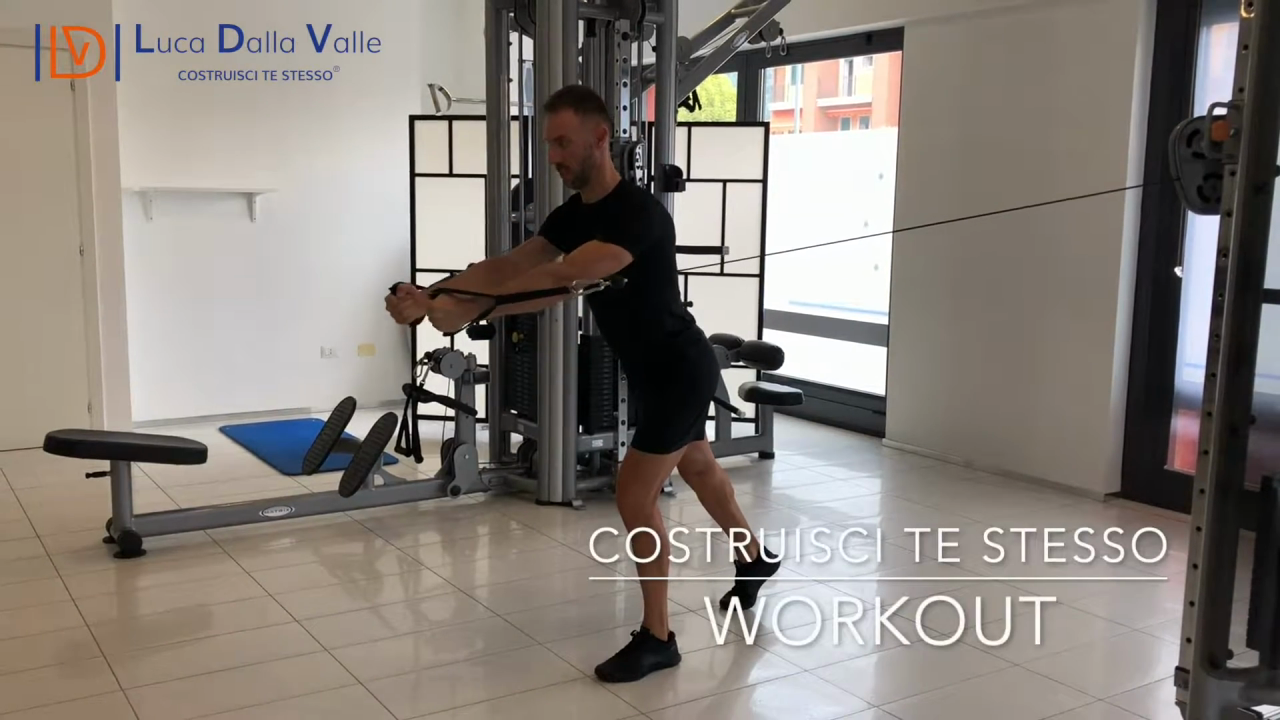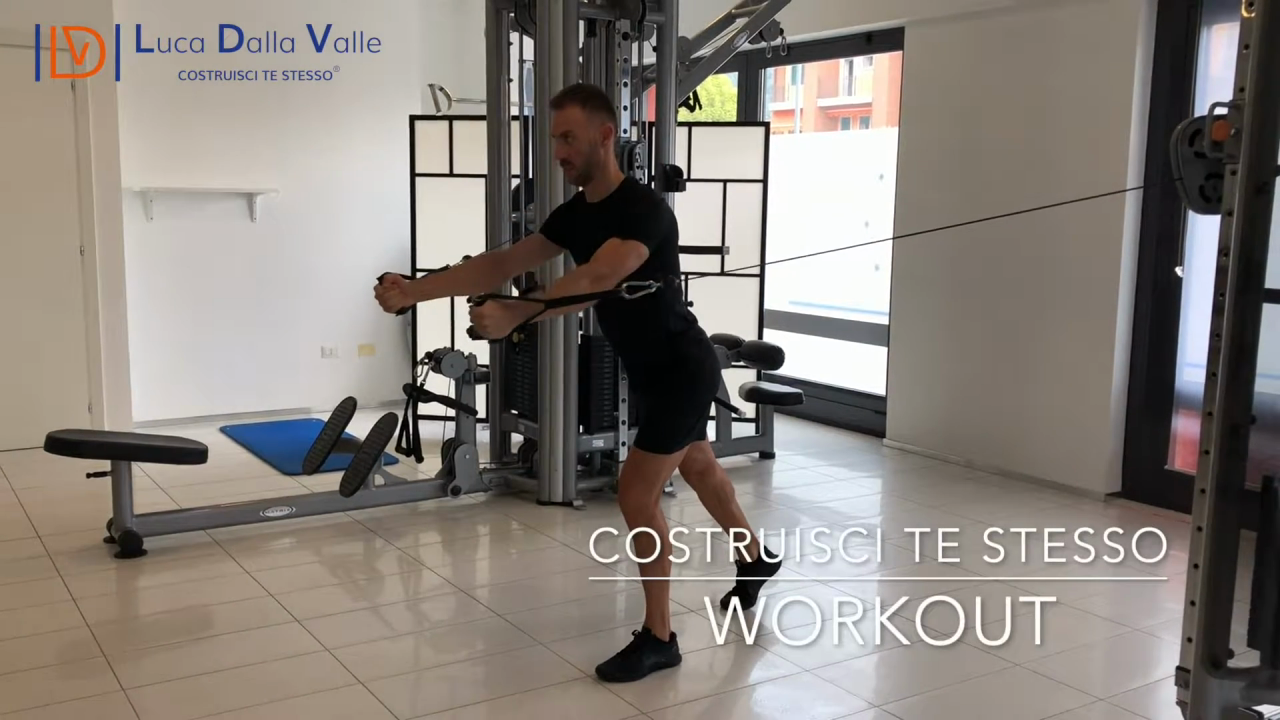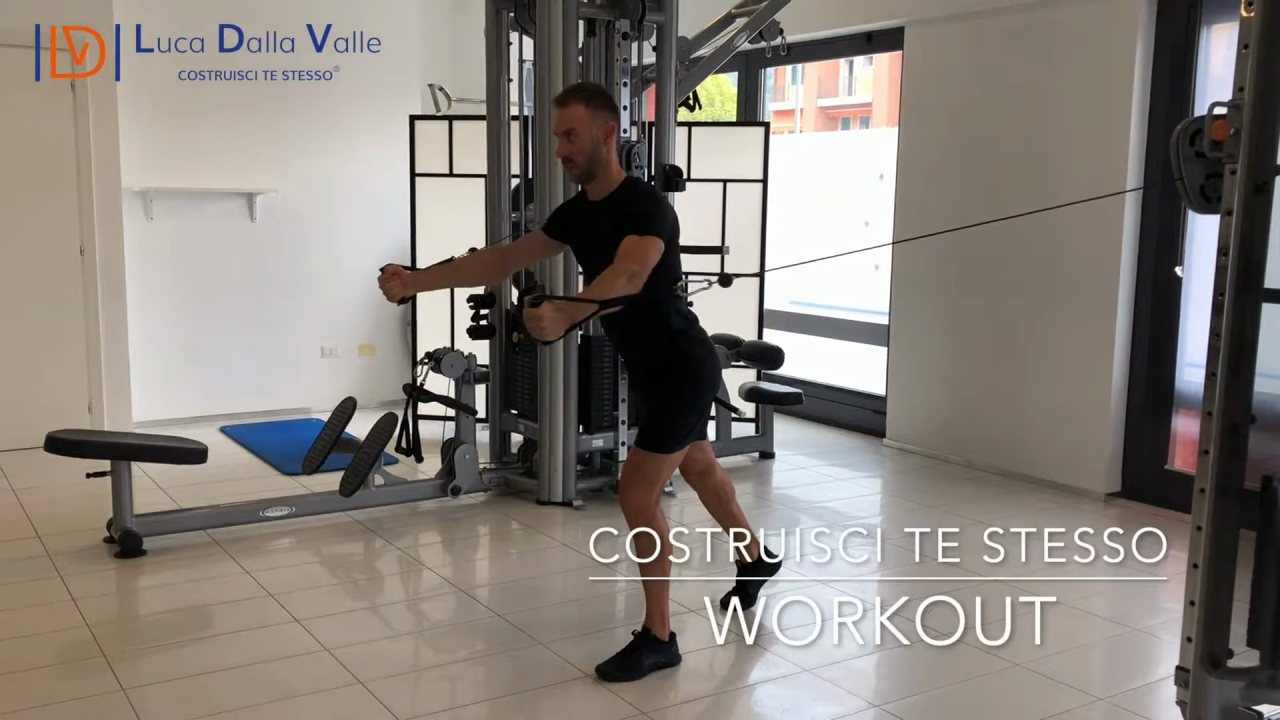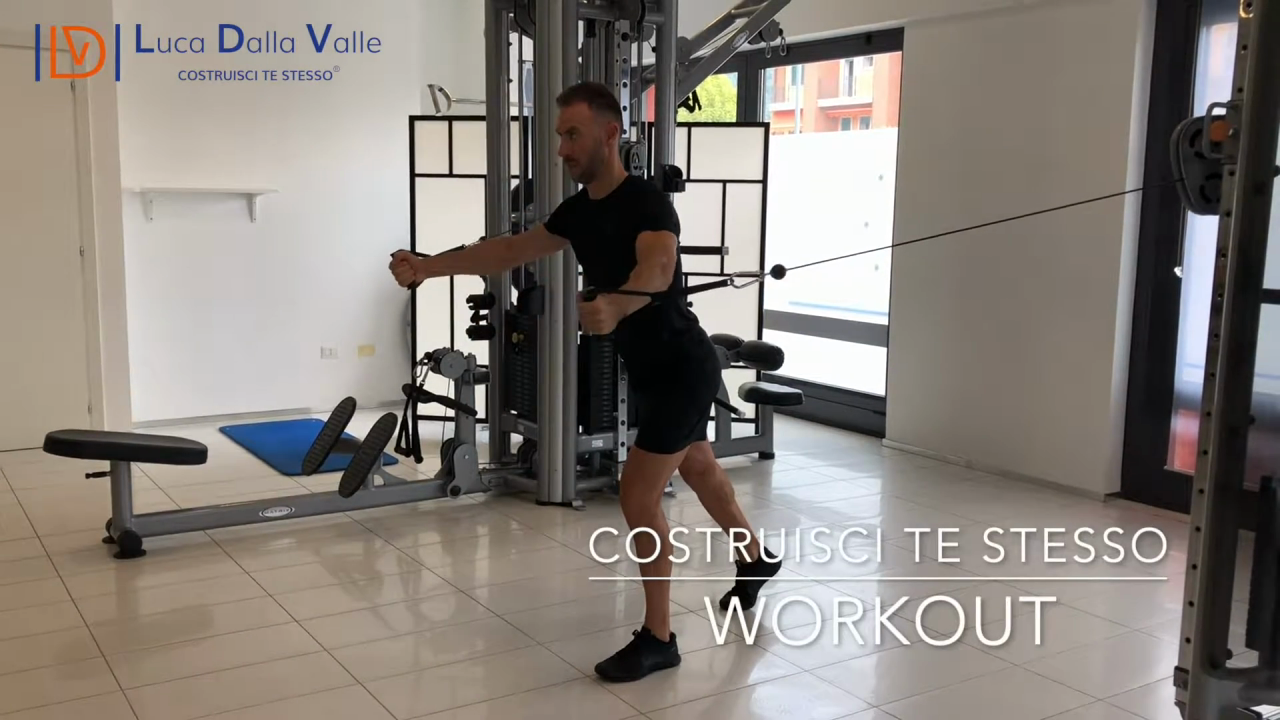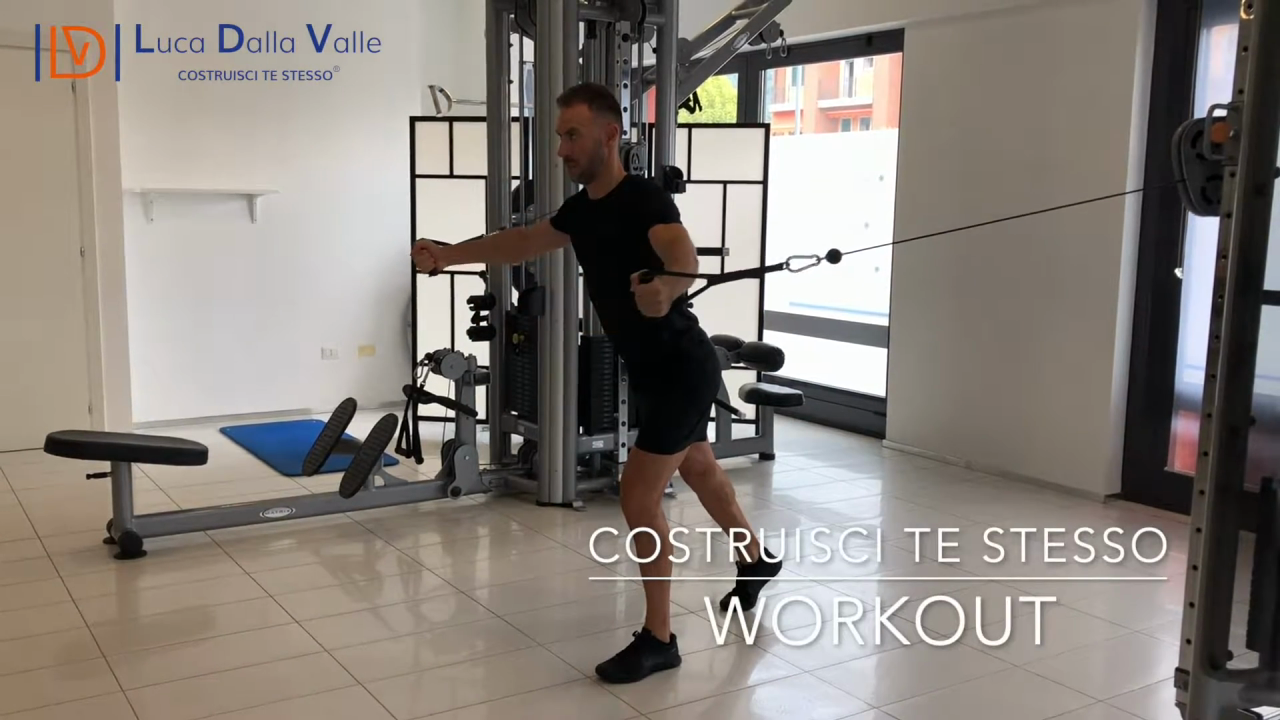
dt=0.3s
person 1, frame 1
left shoulder: (637, 212)
right shoulder: (573, 215)
left elbow: (564, 280)
right elbow: (507, 266)
left wrist: (469, 310)
right wrist: (427, 297)
left hip: (680, 369)
right hip: (649, 370)
left knee: (634, 495)
right knee: (698, 469)
left ankle: (657, 638)
right ankle: (754, 558)
person 1, frame 2
left shoulder: (642, 209)
right shoulder: (574, 213)
left elbow: (597, 278)
right elbow: (502, 263)
left wrist: (516, 313)
right wrist: (416, 290)
left hip: (682, 369)
right hip: (650, 370)
left knee: (637, 496)
right knee: (699, 469)
left ankle: (657, 638)
right ankle: (755, 558)
person 1, frame 3
left shoulder: (645, 206)
right shoulder: (577, 212)
left elbow: (627, 275)
right elbow: (504, 259)
left wrist: (563, 314)
right wrist: (418, 281)
left hip: (683, 369)
right hip: (650, 370)
left knee: (637, 495)
right knee: (699, 469)
left ankle: (657, 638)
right ankle: (755, 559)
person 1, frame 4
left shoulder: (645, 202)
right shoulder: (579, 209)
left elbow: (658, 267)
right elbow: (511, 250)
left wrist: (619, 305)
right wrist: (431, 267)
left hip: (682, 368)
right hip: (651, 369)
left knee: (638, 495)
right knee: (699, 470)
left ankle: (657, 638)
right ankle: (755, 558)
person 1, frame 5
left shoulder: (644, 200)
right shoulder: (582, 208)
left elbow: (681, 253)
right elbow: (523, 243)
left wrist: (665, 285)
right wrist: (448, 255)
left hip: (681, 369)
right hip: (650, 370)
left knee: (638, 496)
right knee: (699, 470)
left ankle: (657, 639)
right ankle: (756, 561)
